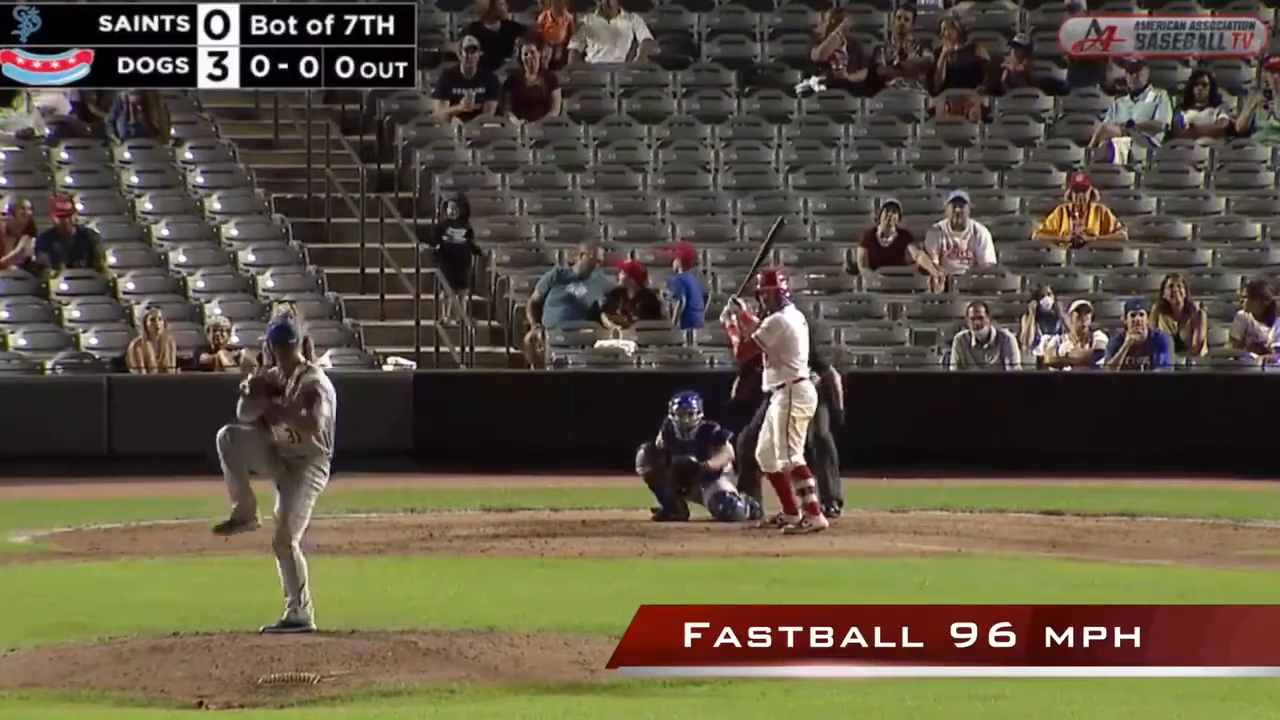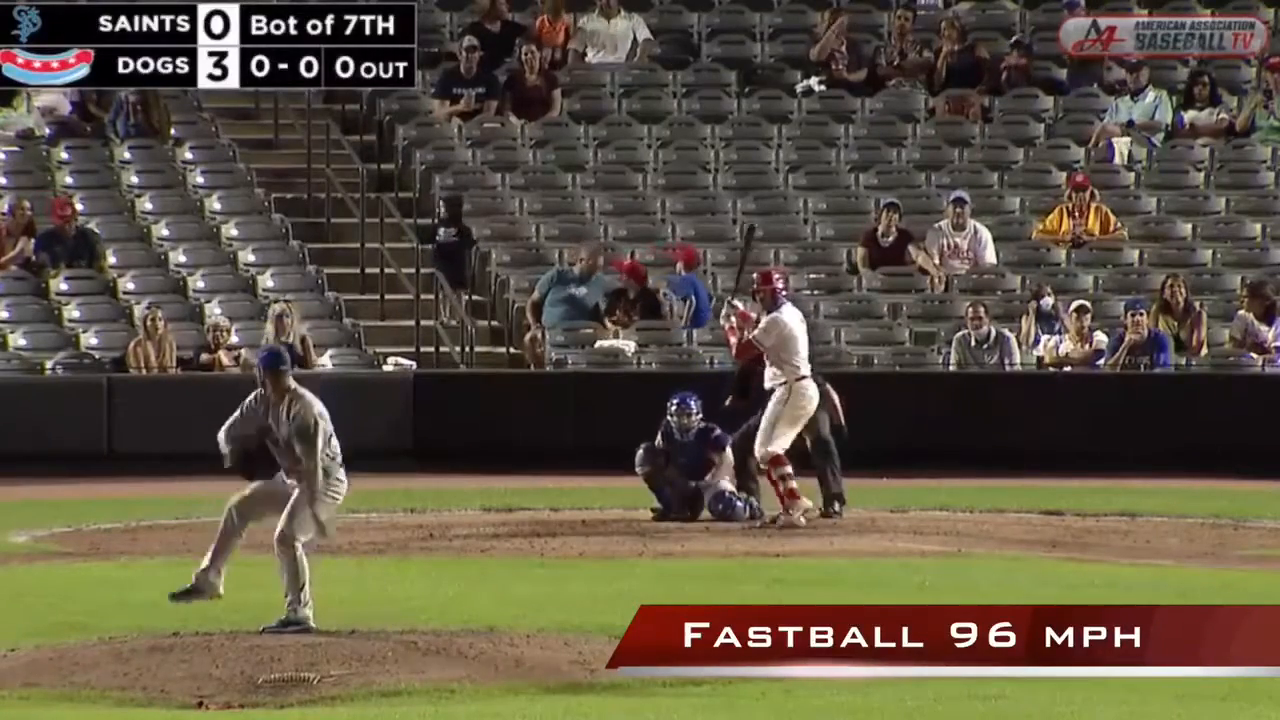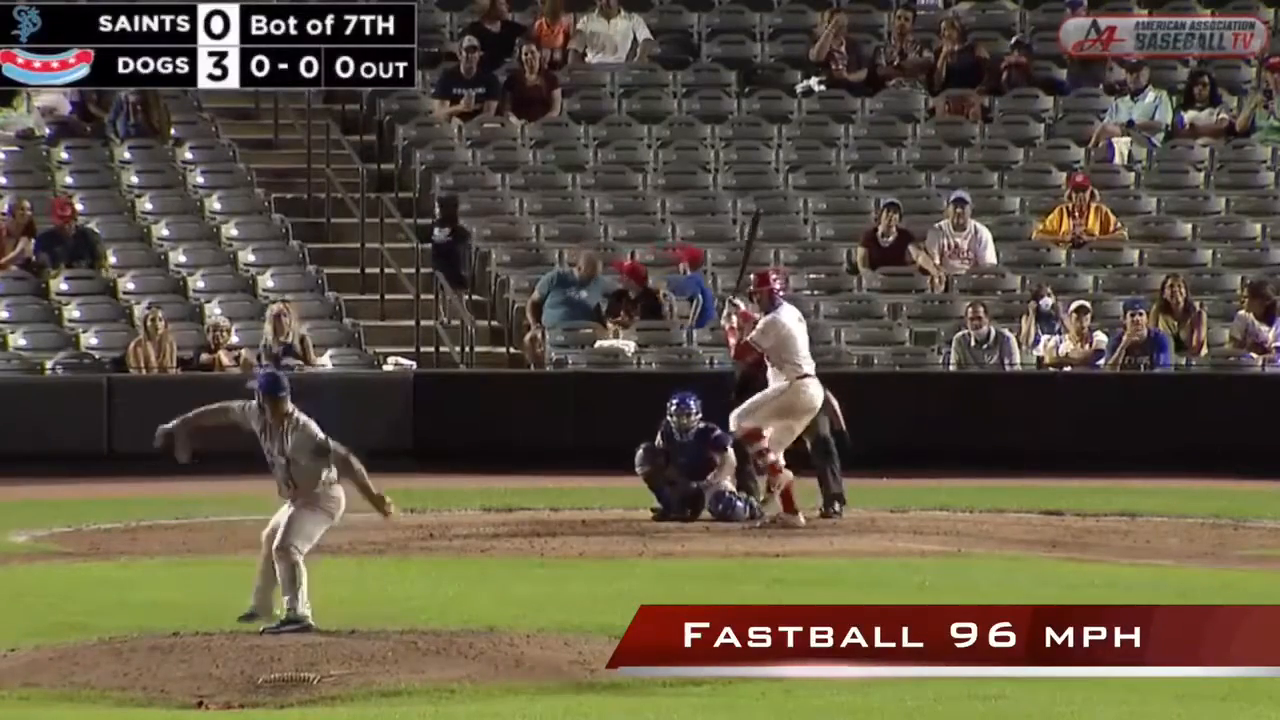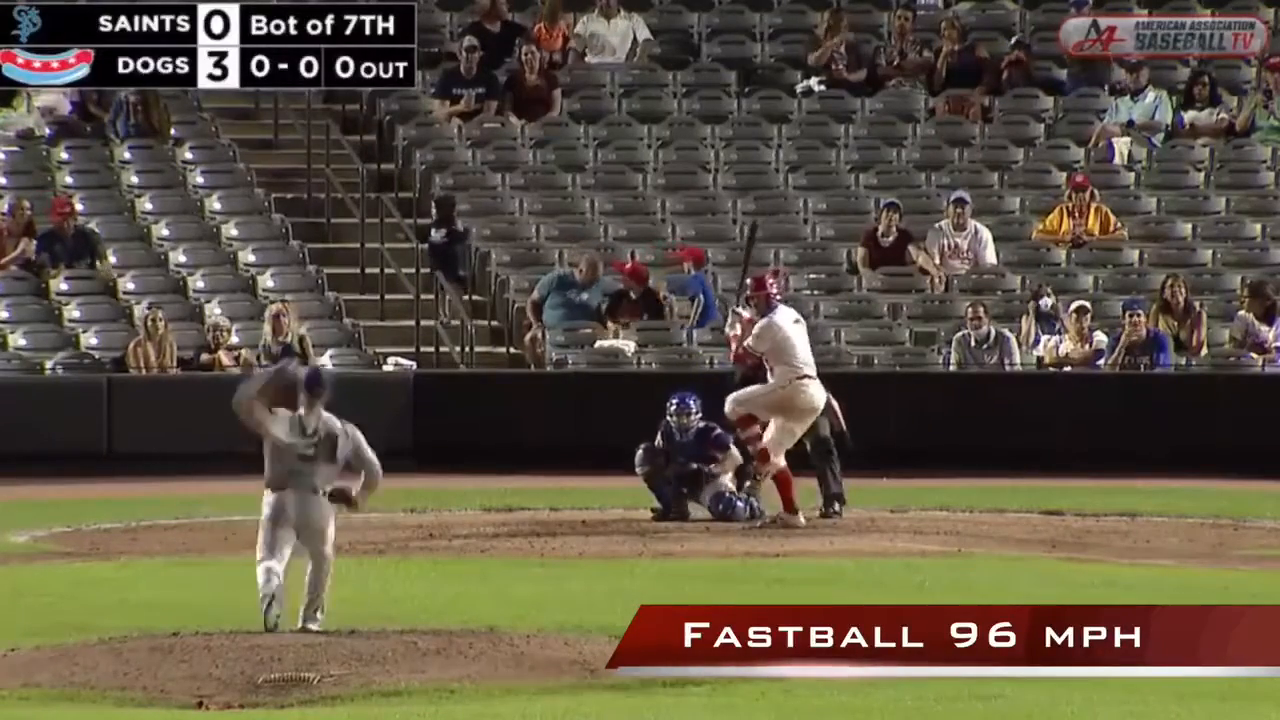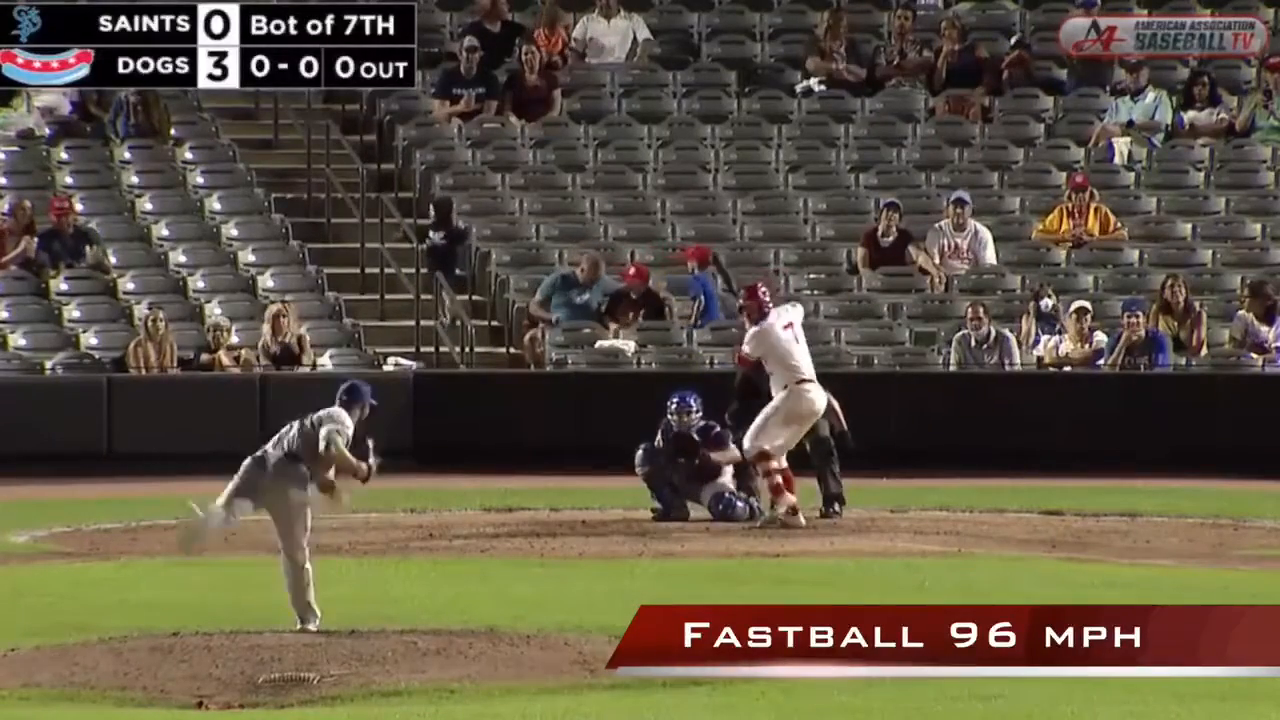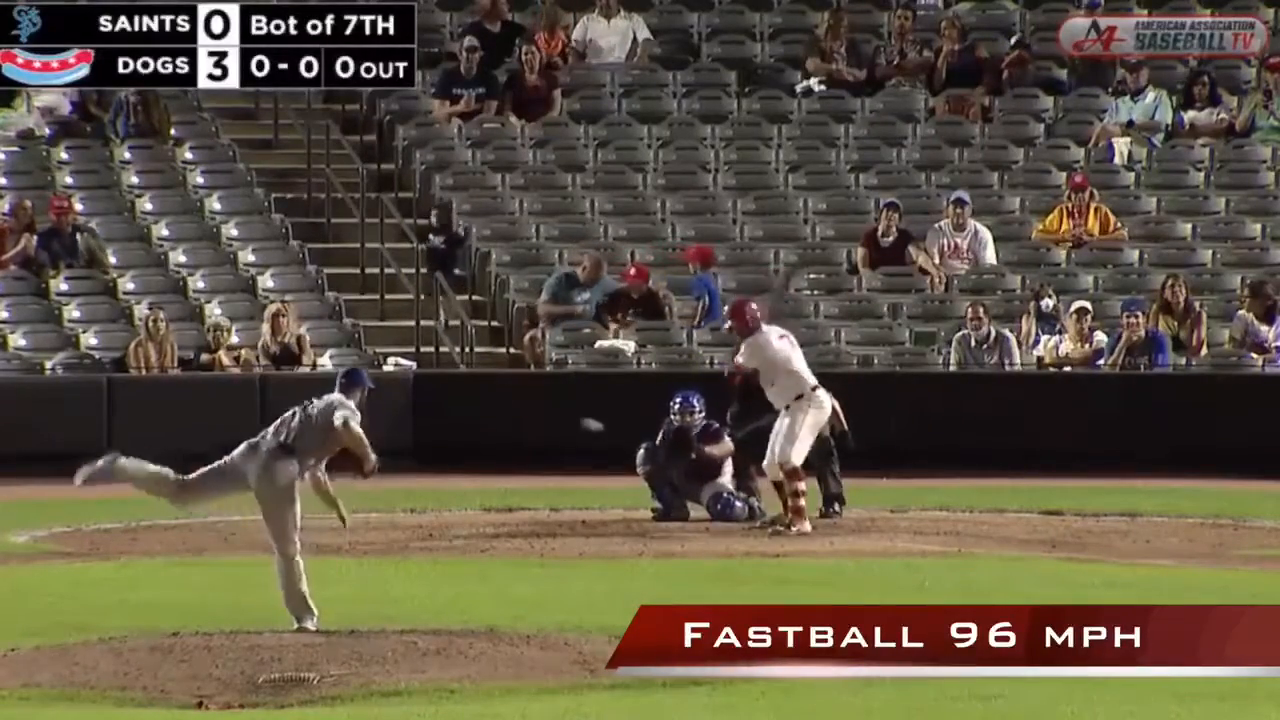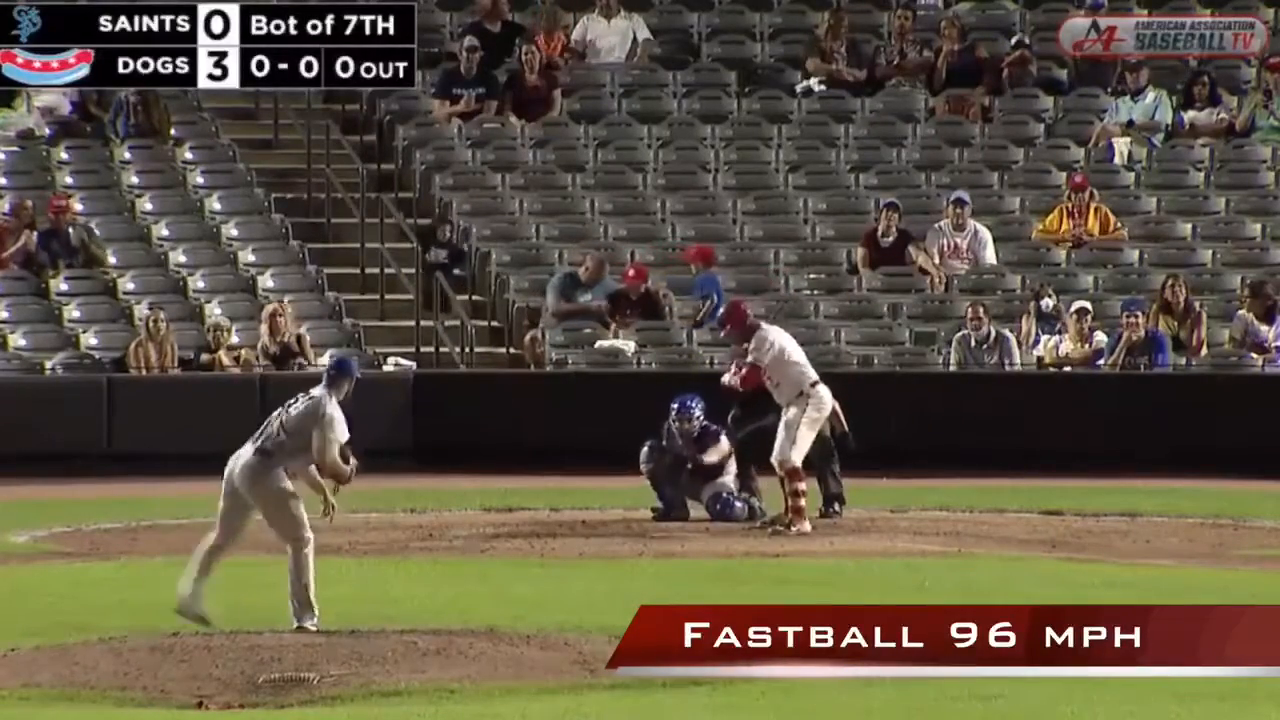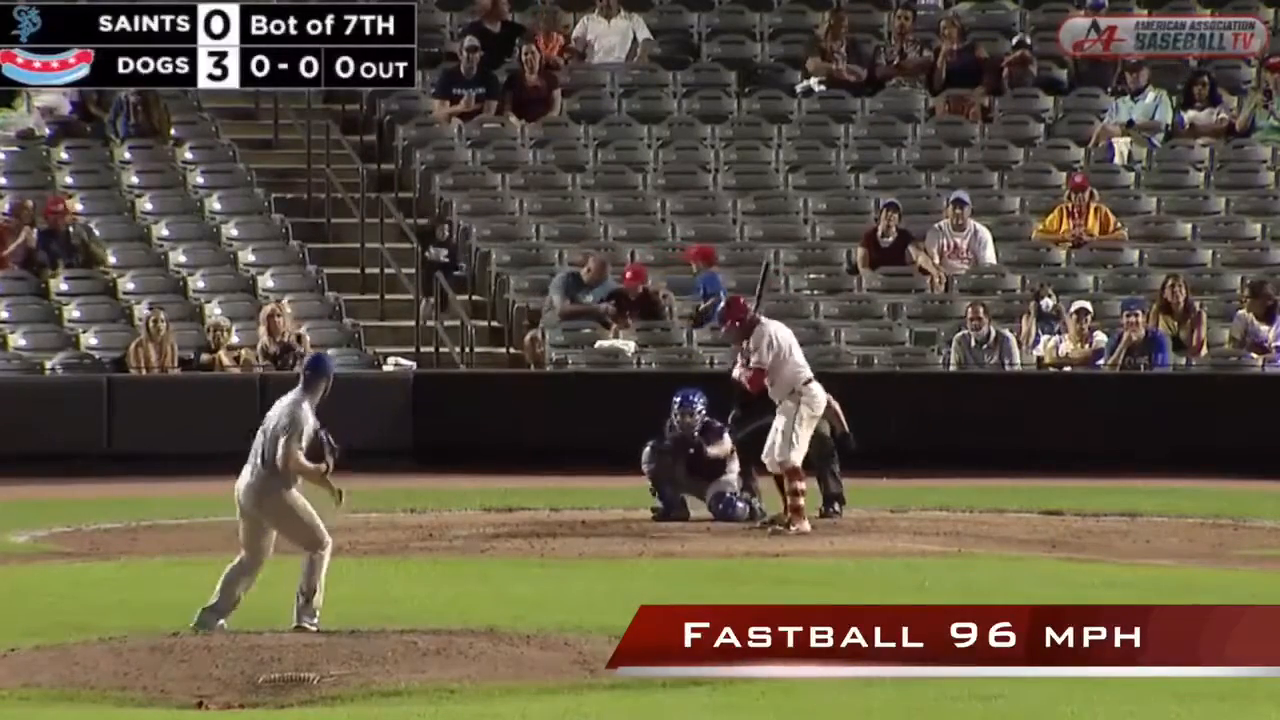
dt=0.2s
person 1, frame 1
left shoulder: (315, 382)
right shoulder: (272, 376)
left elbow: (311, 428)
right elbow: (244, 414)
left wrist: (274, 404)
right wrist: (253, 394)
left hip: (306, 467)
right hip: (277, 455)
left knee: (284, 540)
right knee: (230, 436)
left ankle: (300, 615)
right ankle: (244, 510)
person 1, frame 2
left shoulder: (306, 411)
right shoulder: (261, 399)
left elbow: (313, 466)
right elbow: (228, 432)
left wrist: (315, 514)
right wrist: (233, 451)
left hip: (325, 483)
right hip: (291, 479)
left knee: (286, 539)
right knee: (238, 510)
left ankle: (299, 615)
right ankle: (207, 582)
person 1, frame 3
left shoulder: (303, 431)
left elbow: (345, 460)
right elbow: (224, 411)
left wrist: (371, 496)
right wrist: (181, 424)
left hip: (320, 501)
right hip: (302, 497)
left knee: (285, 547)
right knee: (271, 540)
left ankle: (298, 614)
right ankle: (263, 607)
person 1, frame 4
left shoulder: (280, 418)
right shoulder: (343, 431)
right elbow: (374, 474)
right wrist: (357, 497)
left hip: (280, 503)
right hip: (315, 505)
left knee: (270, 562)
right knee: (321, 557)
left ankle: (271, 588)
right ankle: (312, 617)
person 1, frame 5
left shoulder: (320, 418)
right shoulder: (341, 421)
right elbow: (328, 449)
right wrist: (362, 469)
left hip: (258, 467)
right hip: (289, 480)
left knee: (224, 510)
right knee: (296, 555)
left ankle: (203, 521)
right ankle: (307, 619)
person 1, frame 6
left shoulder: (314, 406)
right shoulder: (346, 408)
right elbow: (348, 431)
left wrist: (335, 503)
right wrist: (368, 459)
left hip: (249, 456)
right hip: (276, 472)
left knee: (180, 489)
right knee: (288, 551)
left ankle: (116, 467)
right ankle: (303, 618)
person 1, frame 7
left shoulder: (304, 400)
right shoulder: (329, 413)
right elbow: (325, 459)
left wrist: (324, 492)
right wrist: (345, 472)
left hip: (239, 464)
right hip: (263, 476)
left knee: (224, 536)
right knee: (301, 543)
left ankle: (191, 599)
right ankle: (305, 618)
person 1, frame 8
left shoulder: (287, 402)
right shoulder: (300, 413)
right elbow: (287, 462)
left wrist: (327, 484)
right wrist: (321, 470)
left hip: (247, 484)
right hip: (270, 489)
left knee: (253, 556)
right knee: (319, 545)
left ankle: (212, 615)
right ankle: (305, 618)
person 2, frame 1
left shoulder: (779, 320)
right shoulder: (792, 315)
left elbow: (742, 352)
right elbow: (762, 332)
left wrist: (730, 324)
right wrist: (742, 315)
left hip: (792, 394)
right hip: (788, 393)
left knee: (789, 456)
right knee: (766, 455)
left ankle: (813, 515)
right ankle: (791, 513)
person 2, frame 2
left shoulder: (776, 320)
right shoulder: (790, 313)
left elbow: (740, 352)
right elbow: (761, 327)
left wrist: (729, 325)
right wrist: (741, 314)
left hip: (794, 390)
right hip: (800, 390)
left knee: (768, 448)
right knee: (765, 450)
left ankle: (795, 502)
right ankle: (788, 510)
person 2, frame 3
left shoulder: (773, 321)
right shoulder: (790, 312)
left elbow: (739, 353)
left wrist: (730, 325)
right wrist: (743, 314)
left hip: (796, 389)
right hip: (809, 391)
left knee: (740, 421)
right knee: (770, 448)
left ankle: (775, 475)
right ankle: (790, 512)
person 2, frame 4
left shoulder: (767, 325)
right shoulder: (789, 313)
left elbow: (739, 358)
left wrist: (735, 332)
right wrist: (749, 321)
left hip: (796, 389)
right hip: (813, 392)
left knee: (735, 404)
right knee: (773, 449)
left ankle: (764, 466)
right ankle: (791, 513)
person 2, frame 5
left shoulder: (758, 333)
right shoulder: (787, 314)
left elbow: (743, 360)
right elbow: (798, 308)
left hip: (797, 394)
right hip: (812, 395)
left knee: (754, 443)
right knee: (774, 450)
left ankle: (781, 497)
right ankle: (791, 513)
person 2, frame 6
left shoulder: (754, 344)
right shoulder: (777, 333)
left elbow: (738, 368)
left hip: (808, 403)
right hip: (794, 406)
left knee: (785, 457)
right knee: (773, 465)
left ankle: (799, 519)
right ankle: (793, 513)
person 2, frame 7
left shoulder: (763, 338)
right shoulder: (763, 336)
left elbow: (748, 381)
right elbow: (758, 373)
left wrist: (729, 378)
right wrist: (737, 371)
left hip: (810, 399)
right hip: (797, 401)
left knee: (787, 456)
right knee: (781, 459)
left ankle: (799, 519)
right ankle: (791, 513)
person 2, frame 8
left shoulder: (762, 334)
right shoulder: (769, 327)
left elbow: (755, 383)
right elbow: (767, 369)
left wrist: (738, 371)
right wrist: (745, 363)
left hip: (802, 396)
right hip: (792, 398)
left knee: (786, 455)
right knee: (772, 457)
left ankle: (799, 519)
right ankle: (792, 514)
